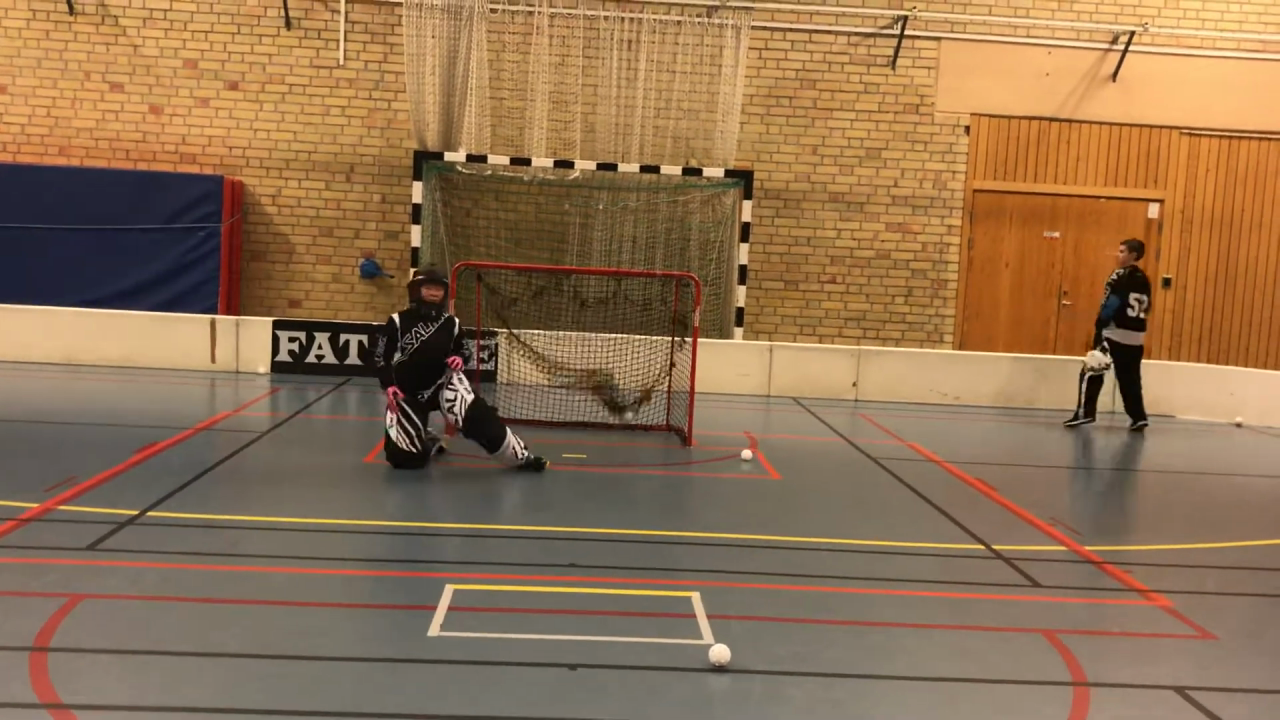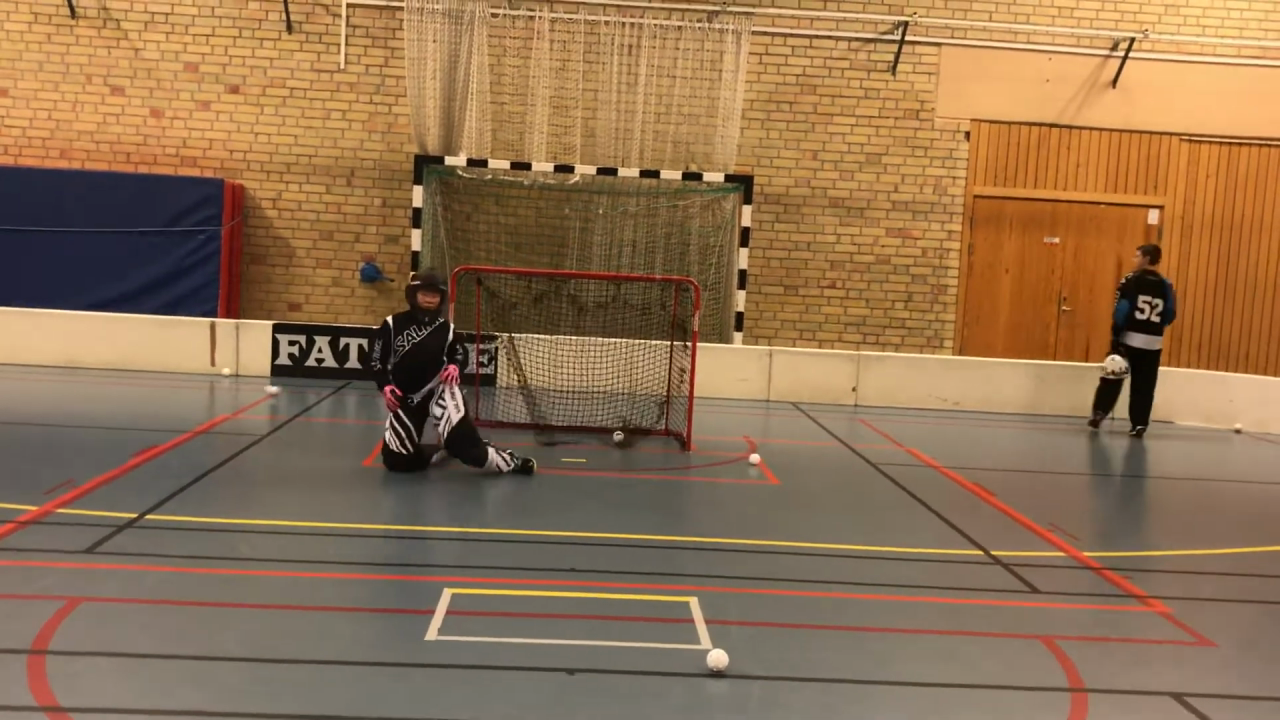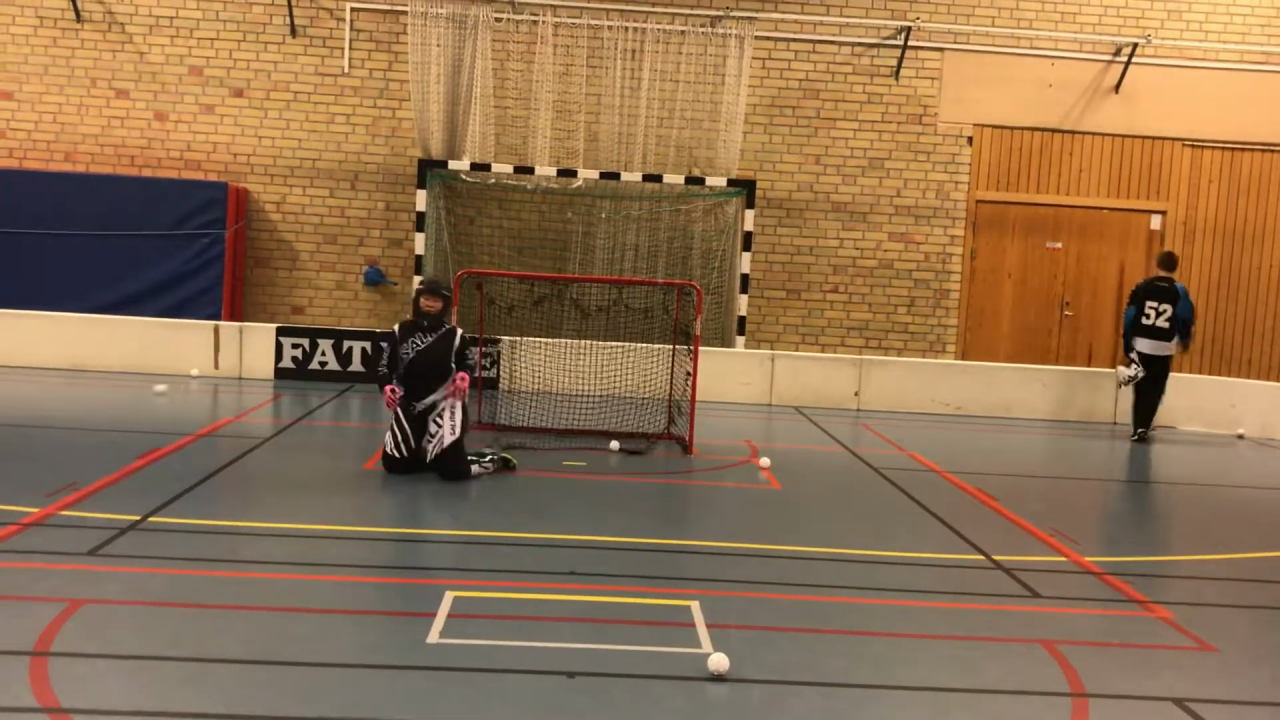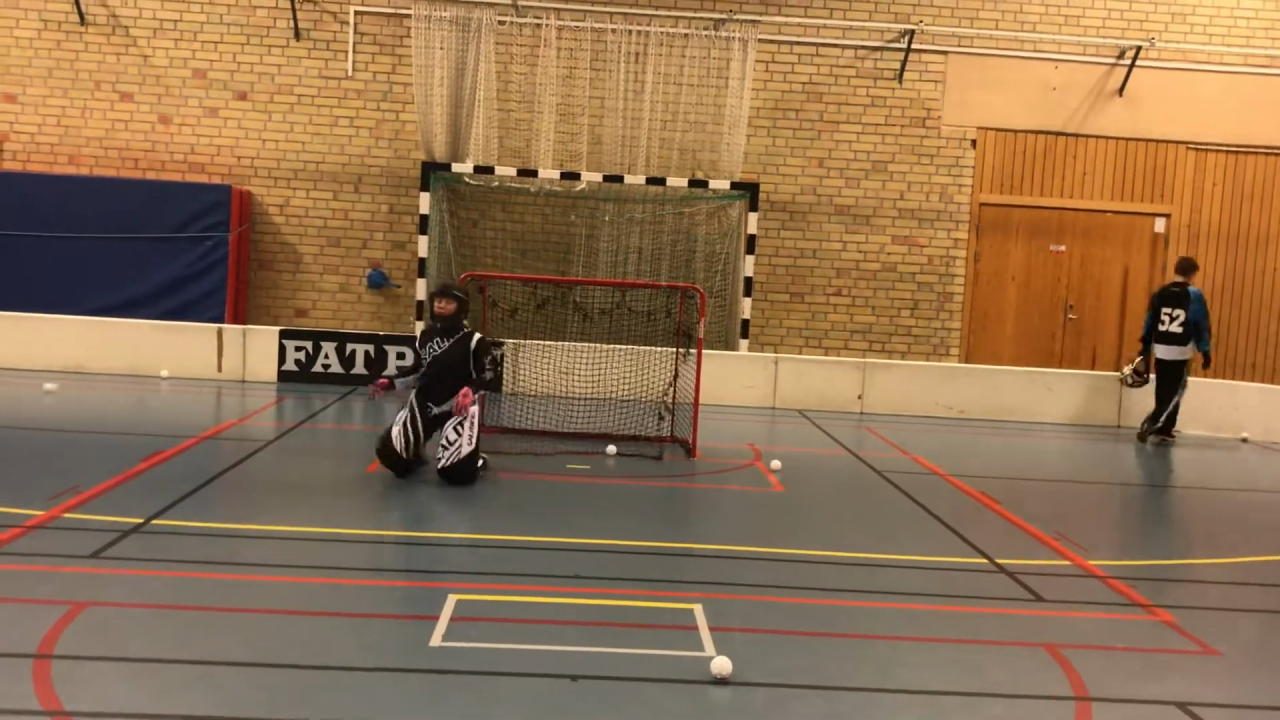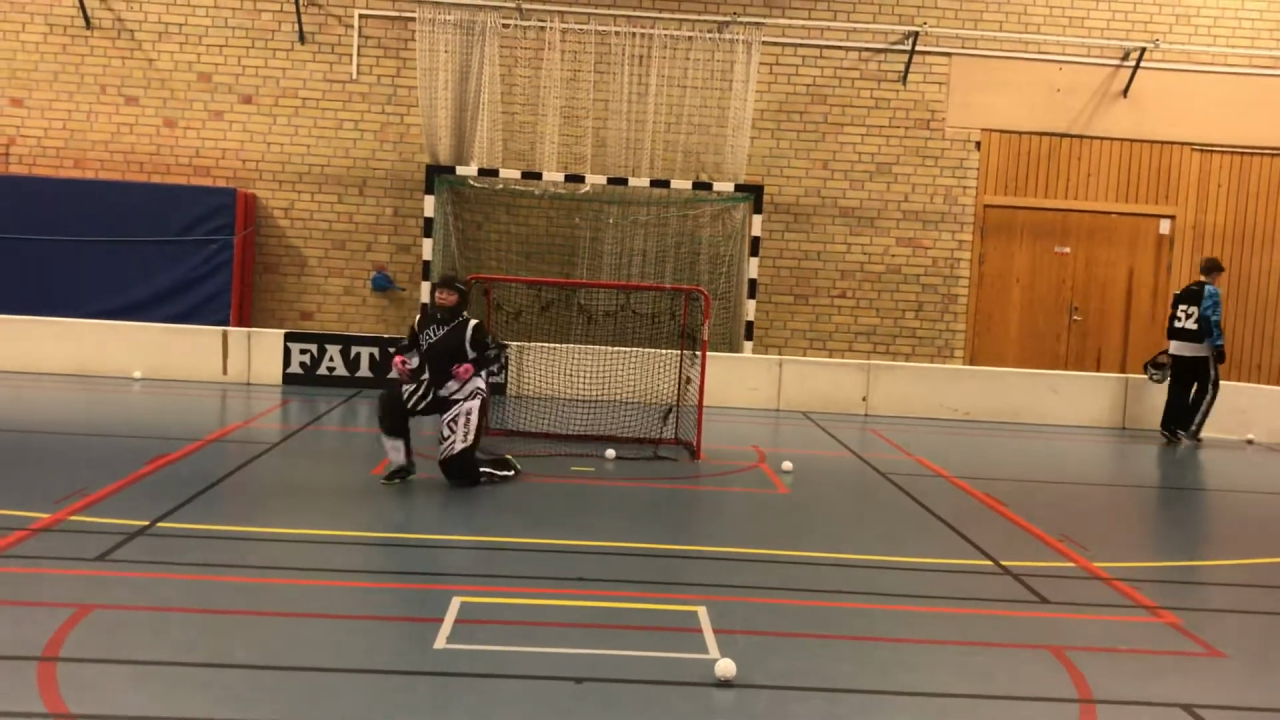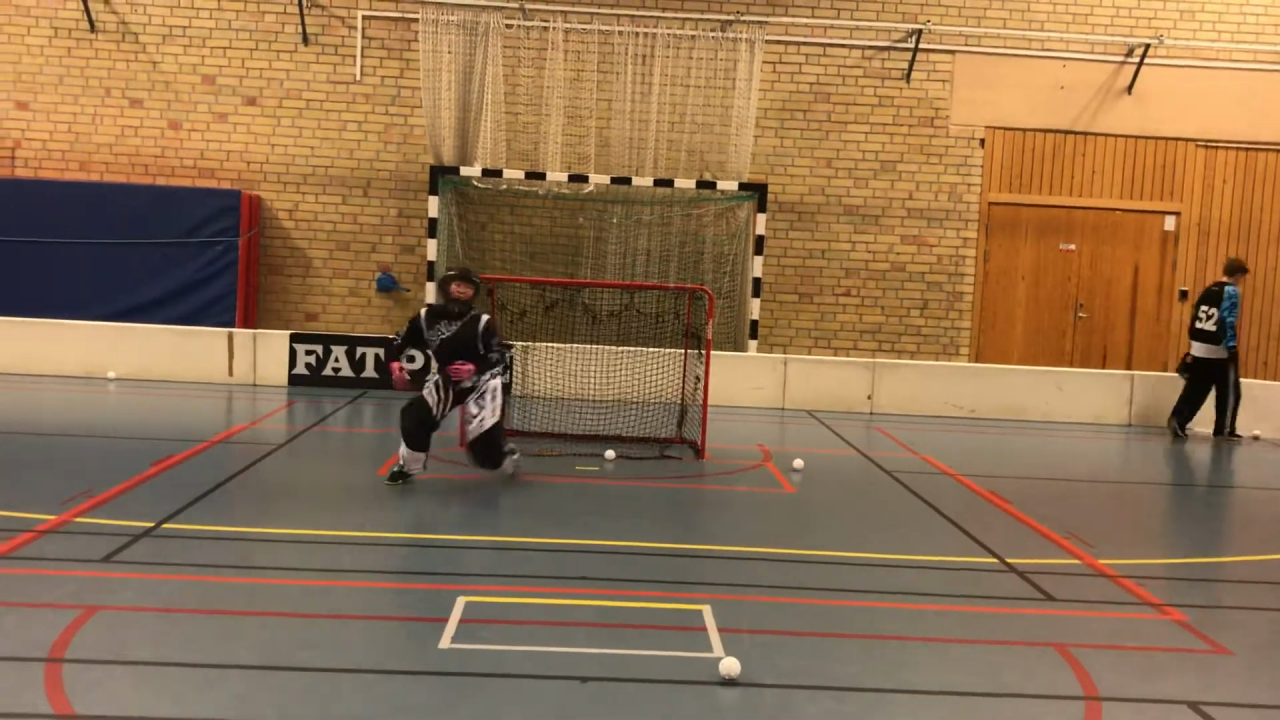
dt=0.2s
person 1, frame 1
left shoulder: (451, 323)
right shoulder: (398, 321)
left elbow: (461, 350)
right elbow: (381, 357)
left wrist: (458, 358)
right wrist: (388, 386)
left hip: (444, 383)
right hip: (407, 393)
left knee: (478, 417)
right knee: (402, 457)
left ankle: (522, 457)
right ankle: (430, 444)
person 1, frame 2
left shoulder: (446, 328)
right shoulder: (393, 324)
left elbow: (455, 355)
right elbow: (377, 360)
left wrist: (453, 366)
right wrist: (385, 386)
left hip: (439, 390)
right hip: (405, 397)
left knee: (461, 440)
right knee: (397, 461)
left ankle: (511, 463)
right ankle: (437, 451)
person 1, frame 3
left shoulder: (453, 335)
right shoulder: (400, 332)
left elbow: (464, 363)
right elbow: (384, 365)
left wrist: (464, 374)
right wrist: (386, 386)
left hip: (443, 402)
right hip: (409, 403)
left knee: (451, 469)
right knee: (394, 464)
left ankle: (492, 460)
right ankle: (432, 456)
person 1, frame 4
left shoulder: (474, 340)
right shoulder: (425, 335)
left elbow: (490, 371)
left wrist: (472, 389)
right wrist: (391, 383)
left hip: (459, 407)
right hip: (424, 403)
left knee: (456, 473)
right knee: (389, 455)
left ankle: (474, 460)
right ankle: (413, 459)
person 1, frame 5
left shoulder: (471, 326)
right shoulder: (422, 322)
left elbow: (495, 354)
right elbow: (409, 345)
left wrist: (473, 367)
right wrist: (399, 357)
left hip: (465, 394)
right hip: (433, 388)
left knee: (459, 472)
right knee: (391, 402)
left ankle: (506, 468)
right ankle: (401, 465)
person 1, frame 6
left shoulder: (483, 322)
right shoulder: (428, 315)
left elbow: (497, 355)
right elbow: (402, 341)
left wrist: (474, 367)
right wrist: (394, 362)
left hip: (480, 381)
right hip: (445, 380)
left knee: (483, 445)
right knee: (417, 416)
left ankle: (508, 460)
right ankle: (405, 469)
person 2, frame 1
left shoulder: (1120, 275)
right shoulder: (1145, 279)
left elbow: (1111, 304)
left wrist: (1099, 328)
left hip: (1115, 332)
right hip: (1137, 335)
left knee: (1093, 371)
right knee: (1130, 379)
left ankle: (1084, 413)
right ankle: (1138, 418)
person 2, frame 2
left shoulder: (1131, 280)
right shoulder: (1165, 284)
left elbow: (1121, 308)
right elbow: (1171, 314)
left wrist: (1116, 334)
left hip: (1129, 337)
right hip: (1153, 341)
left knee: (1114, 376)
right knee: (1145, 385)
left ankle: (1099, 411)
right ankle: (1139, 424)
person 2, frame 3
left shoulder: (1142, 287)
right shoulder: (1180, 291)
left elbow: (1130, 314)
right elbow: (1187, 320)
left wrist: (1127, 341)
right wrist: (1185, 341)
left hip: (1140, 343)
right hip: (1164, 347)
left knee: (1141, 386)
right knee: (1154, 389)
left ankle: (1140, 426)
right ankle: (1142, 427)
person 2, frame 4
left shoulder: (1160, 293)
right shoulder: (1195, 295)
left elbow: (1149, 322)
right elbow: (1202, 325)
left wrist: (1145, 348)
right wrist: (1205, 351)
left hip: (1160, 349)
right hip: (1181, 351)
left knee: (1165, 390)
right knee: (1174, 392)
left ankle: (1164, 428)
right ankle: (1152, 424)
person 2, frame 5
left shoulder: (1184, 291)
right shoulder: (1211, 292)
left elbow: (1172, 318)
right elbow: (1213, 320)
left wrist: (1172, 342)
right wrist: (1219, 346)
left hip: (1177, 347)
right hip: (1200, 349)
left knee: (1177, 389)
right knee: (1208, 388)
left ankle: (1169, 427)
right ankle: (1190, 427)
person 2, frame 6
left shoulder: (1207, 291)
right shoulder: (1231, 292)
left elbow: (1195, 318)
right elbow: (1229, 321)
left wrist: (1193, 344)
right wrist: (1232, 347)
left hip: (1199, 347)
right hip: (1219, 350)
left knee: (1195, 389)
right knee: (1229, 390)
left ankle: (1178, 419)
right ankle: (1225, 429)
